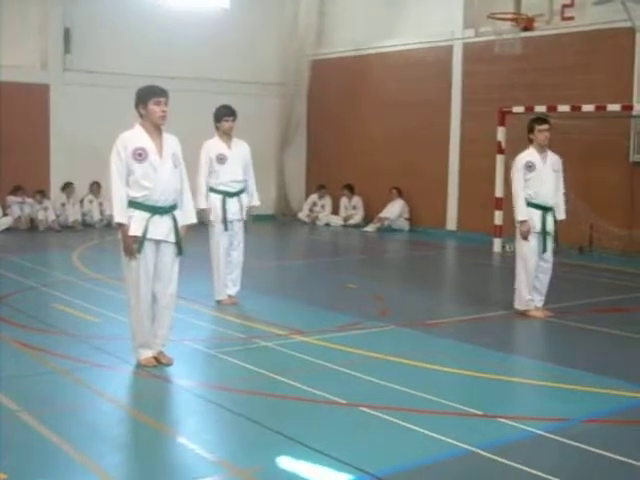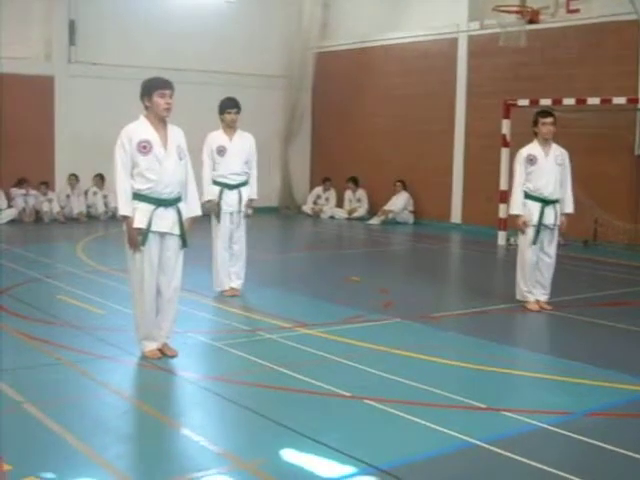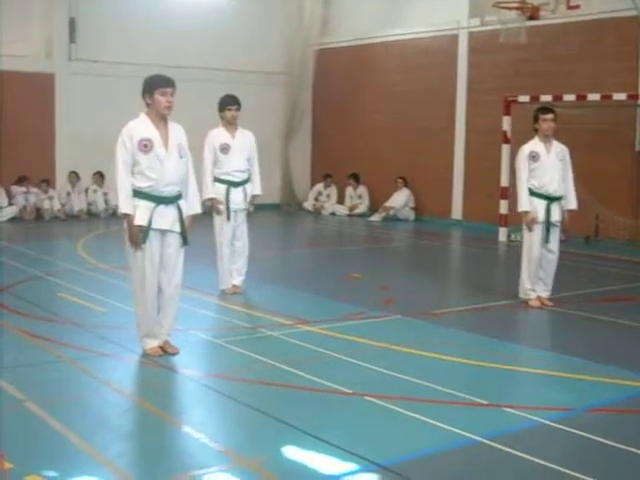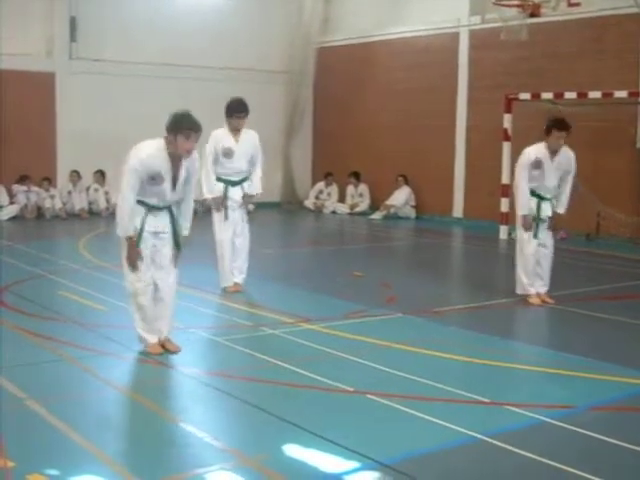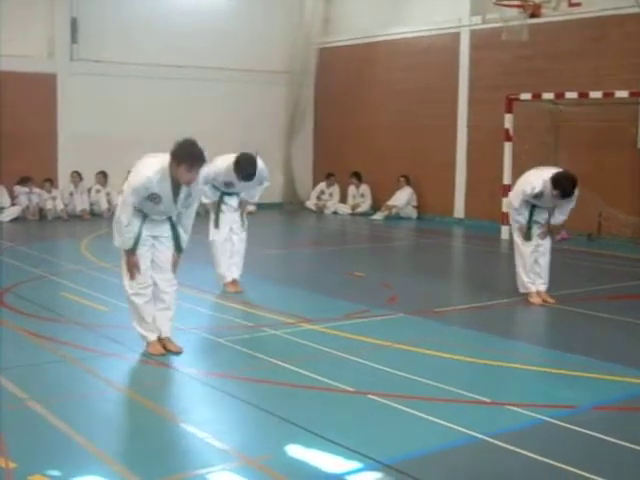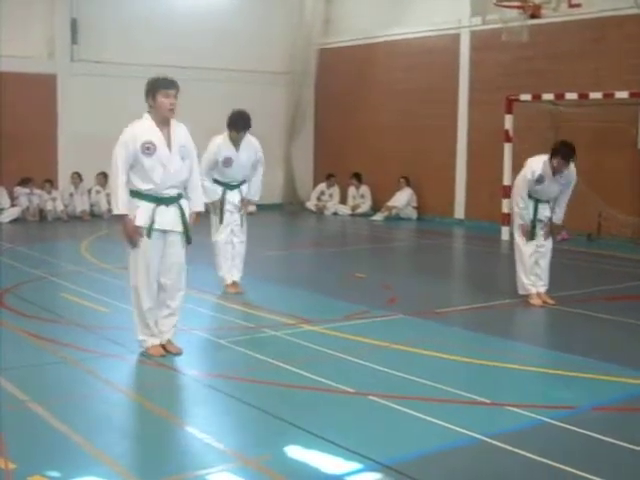
dt=0.4s
person 1, frame 1
left shoulder: (173, 142)
right shoulder: (126, 141)
left elbow: (182, 183)
right elbow: (118, 185)
left wrist: (185, 223)
right wrist: (124, 227)
left hip: (169, 223)
right hip: (140, 223)
left knee: (166, 289)
right knee: (141, 290)
left ankle: (158, 345)
right ankle: (144, 348)
person 1, frame 2
left shoulder: (178, 134)
right shoulder: (131, 133)
left elbow: (187, 175)
right elbow: (123, 178)
left wrist: (189, 215)
right wrist: (129, 220)
left hip: (173, 215)
right hip: (144, 215)
left knee: (171, 282)
right knee: (145, 282)
left ankle: (162, 337)
right ankle: (148, 341)
person 1, frame 3
left shoulder: (179, 132)
right shoulder: (132, 131)
left elbow: (188, 174)
right elbow: (123, 175)
left wrist: (190, 213)
right wrist: (129, 218)
left hip: (174, 212)
right hip: (144, 213)
left knee: (172, 280)
right knee: (147, 281)
left ankle: (163, 335)
right ankle: (150, 338)
person 1, frame 4
left shoulder: (191, 161)
right shoulder: (143, 155)
left elbow: (186, 200)
right elbow: (127, 199)
left wrist: (179, 238)
right wrist: (131, 240)
left hip: (166, 218)
right hip: (138, 217)
left knee: (167, 278)
right knee: (141, 280)
left ankle: (163, 332)
right ankle: (150, 336)
person 1, frame 5
left shoulder: (193, 181)
right shoulder: (146, 174)
left elbow: (187, 215)
right elbow: (124, 213)
left wrist: (179, 248)
right wrist: (128, 252)
left hip: (165, 224)
right hip: (138, 222)
left knee: (166, 280)
right knee: (139, 282)
left ankle: (164, 333)
right ankle: (151, 336)
person 1, frame 6
left shoulder: (182, 131)
right shoulder: (134, 132)
left elbow: (193, 172)
right elbow: (119, 174)
left wrist: (194, 210)
right wrist: (125, 217)
left hip: (175, 212)
right hip: (145, 213)
left knee: (174, 280)
right knee: (146, 280)
left ankle: (166, 335)
right ankle: (150, 338)
person 2, frame 1
left shoulder: (243, 147)
right shoulder: (209, 146)
left elbow: (249, 176)
right elbow: (203, 177)
left wrist: (253, 202)
right wrist: (203, 206)
left hip: (238, 202)
right hip: (218, 202)
left knee: (237, 249)
right knee: (220, 250)
left ankle: (232, 291)
right ankle: (222, 293)
person 2, frame 2
left shoulder: (248, 139)
right shoulder: (212, 138)
left elbow: (253, 170)
right elbow: (207, 170)
left wrist: (251, 197)
right wrist: (209, 198)
left hip: (240, 194)
right hip: (220, 194)
left knee: (238, 242)
right knee: (221, 242)
left ankle: (236, 283)
right ankle: (224, 284)
person 2, frame 3
left shoulder: (248, 136)
right shoulder: (213, 136)
left elbow: (254, 165)
right elbow: (207, 167)
left wrist: (254, 193)
right wrist: (210, 196)
left hip: (243, 192)
right hip: (223, 192)
left knee: (241, 239)
right knee: (224, 239)
left ankle: (237, 280)
right ankle: (226, 282)
person 2, frame 4
left shoulder: (252, 137)
right shoulder: (217, 136)
left elbow: (257, 165)
right elbow: (208, 166)
left wrist: (252, 192)
right wrist: (213, 195)
left hip: (242, 191)
right hip: (221, 192)
left knee: (242, 237)
right knee: (224, 237)
left ankle: (238, 279)
right ankle: (228, 280)
person 2, frame 5
left shoulder: (259, 167)
right shoulder: (219, 166)
left elbow: (263, 182)
right elbow: (200, 181)
left wrist: (248, 199)
right wrist: (212, 201)
left hip: (239, 199)
right hip: (219, 198)
left knee: (239, 235)
right knee: (220, 236)
left ankle: (234, 277)
right ankle: (227, 279)
person 2, frame 6
left shoulder: (253, 143)
right shoulder: (217, 144)
left elbow: (258, 171)
right elbow: (204, 173)
left wrist: (250, 197)
right wrist: (212, 199)
left hip: (240, 194)
right hip: (220, 194)
left knee: (239, 237)
right knee: (222, 237)
left ankle: (235, 278)
right ankle: (228, 279)
person 3, frame 1
left shoulder: (555, 160)
right shoulder: (523, 159)
left elbow: (559, 190)
right elbow: (518, 191)
left wrist: (558, 217)
right wrist: (523, 220)
left hip: (548, 217)
right hip: (530, 216)
left knee: (545, 262)
right knee: (529, 261)
left ankle: (538, 303)
right ankle: (527, 304)
person 3, frame 2
left shoulder: (562, 154)
right shoulder: (525, 153)
left elbow: (566, 184)
right elbow: (518, 184)
left wrist: (564, 213)
right wrist: (518, 213)
left hip: (552, 210)
right hip: (531, 208)
left knee: (548, 256)
right knee: (528, 254)
left ankle: (541, 296)
right ankle: (528, 296)
person 3, frame 3
left shoulder: (563, 150)
right shoulder: (527, 150)
left elbow: (568, 180)
right elbow: (522, 182)
left wrist: (568, 208)
right wrist: (526, 210)
left hip: (555, 207)
right hip: (535, 205)
left knee: (551, 252)
right knee: (533, 251)
left ankle: (543, 292)
right ankle: (530, 293)
person 3, frame 4
left shoulder: (569, 157)
right shoulder: (530, 153)
left elbow: (565, 186)
right elbow: (520, 183)
left wrist: (558, 211)
right wrist: (524, 213)
left hip: (547, 205)
right hip: (528, 203)
left knee: (546, 248)
right knee: (528, 247)
left ankle: (541, 289)
right ankle: (529, 289)
person 3, frame 5
left shoulder: (571, 191)
right shoulder: (531, 183)
left elbow: (565, 206)
right elbow: (513, 203)
left wrist: (553, 224)
right wrist: (522, 226)
left hip: (543, 210)
right hip: (522, 208)
left knee: (543, 248)
right knee: (525, 248)
left ankle: (541, 288)
right ankle: (531, 289)
person 3, frame 6
left shoulder: (571, 171)
right shoulder: (533, 167)
left elbow: (564, 198)
right elbow: (519, 195)
left wrist: (555, 221)
right wrist: (523, 223)
left hip: (545, 208)
right hip: (526, 207)
left knee: (544, 249)
right knee: (526, 249)
left ankle: (541, 289)
right ankle: (531, 290)
